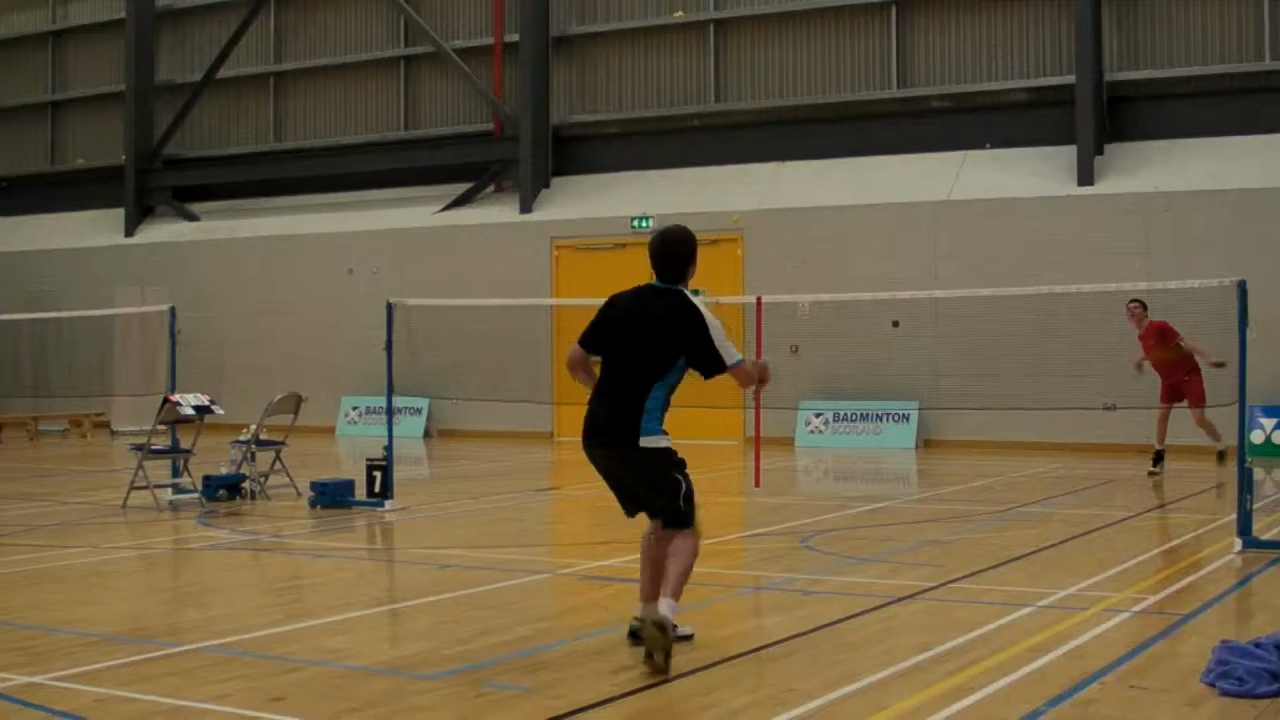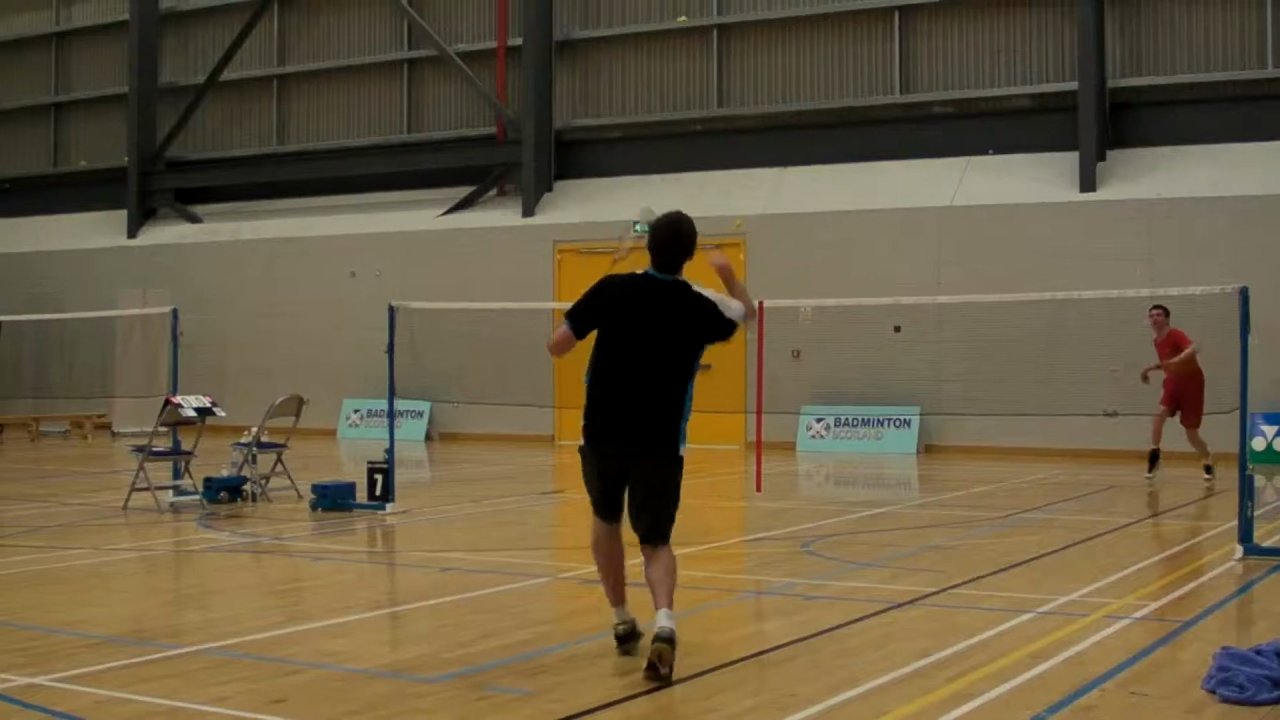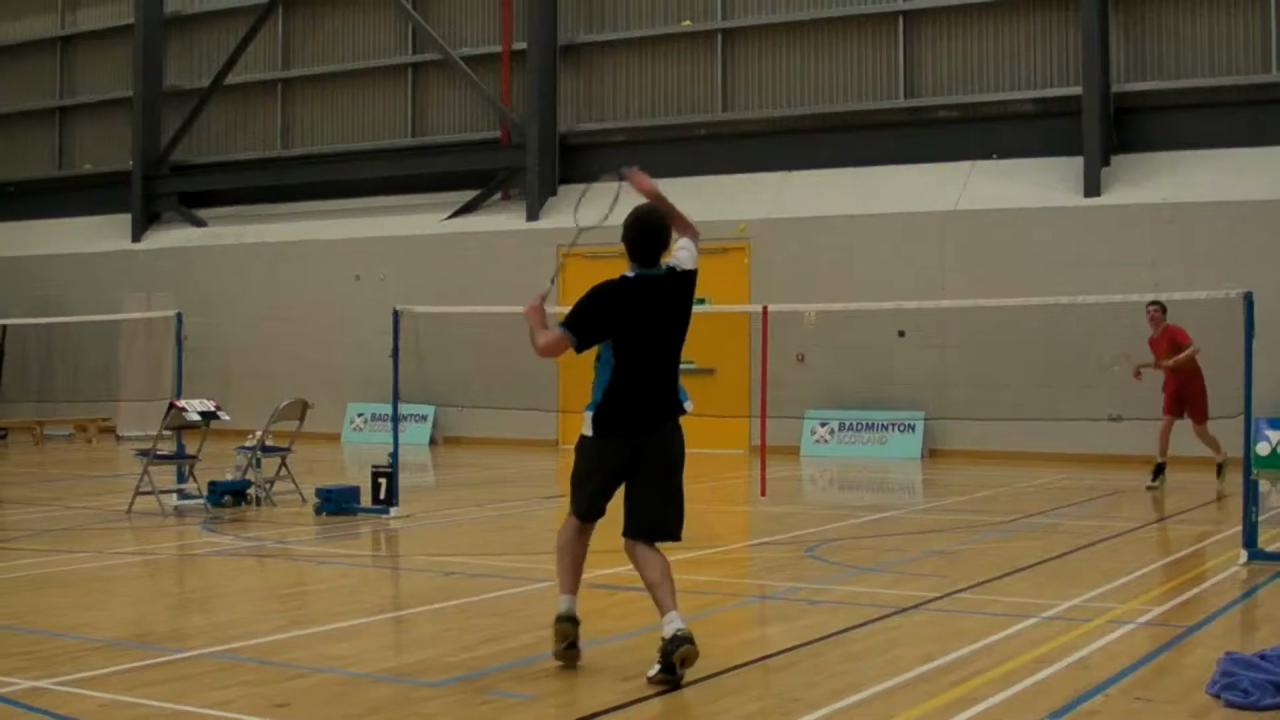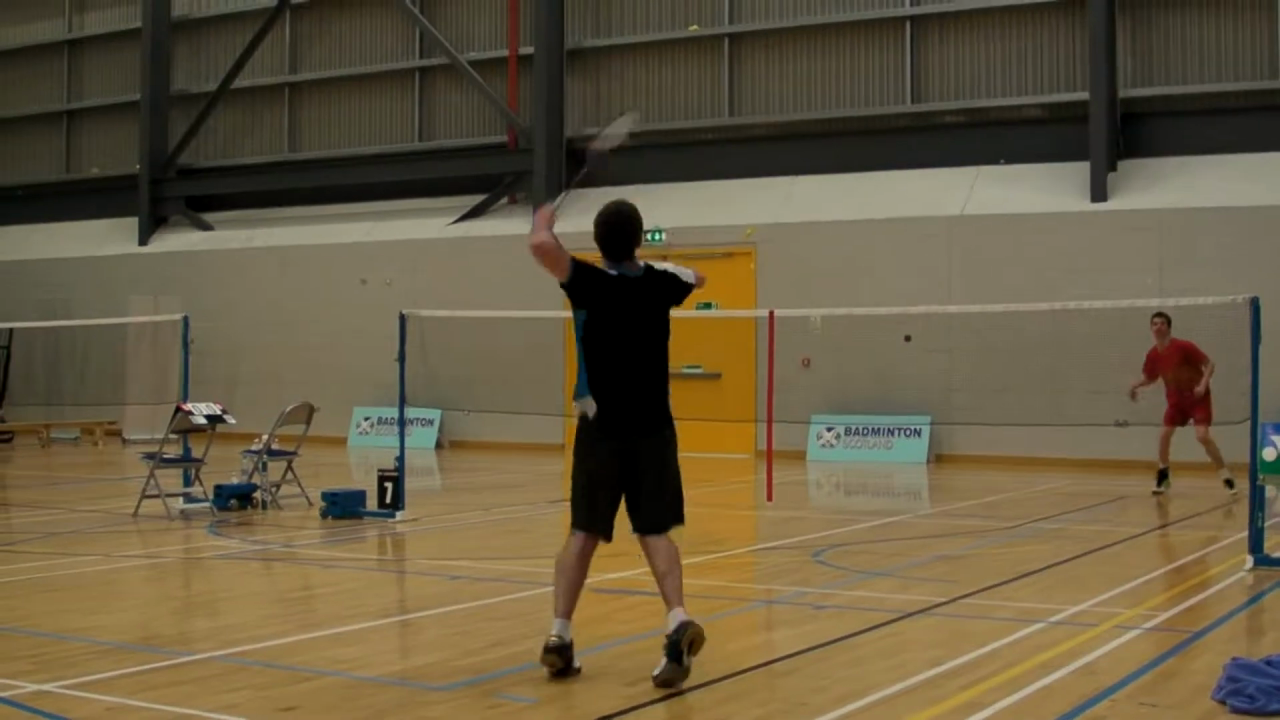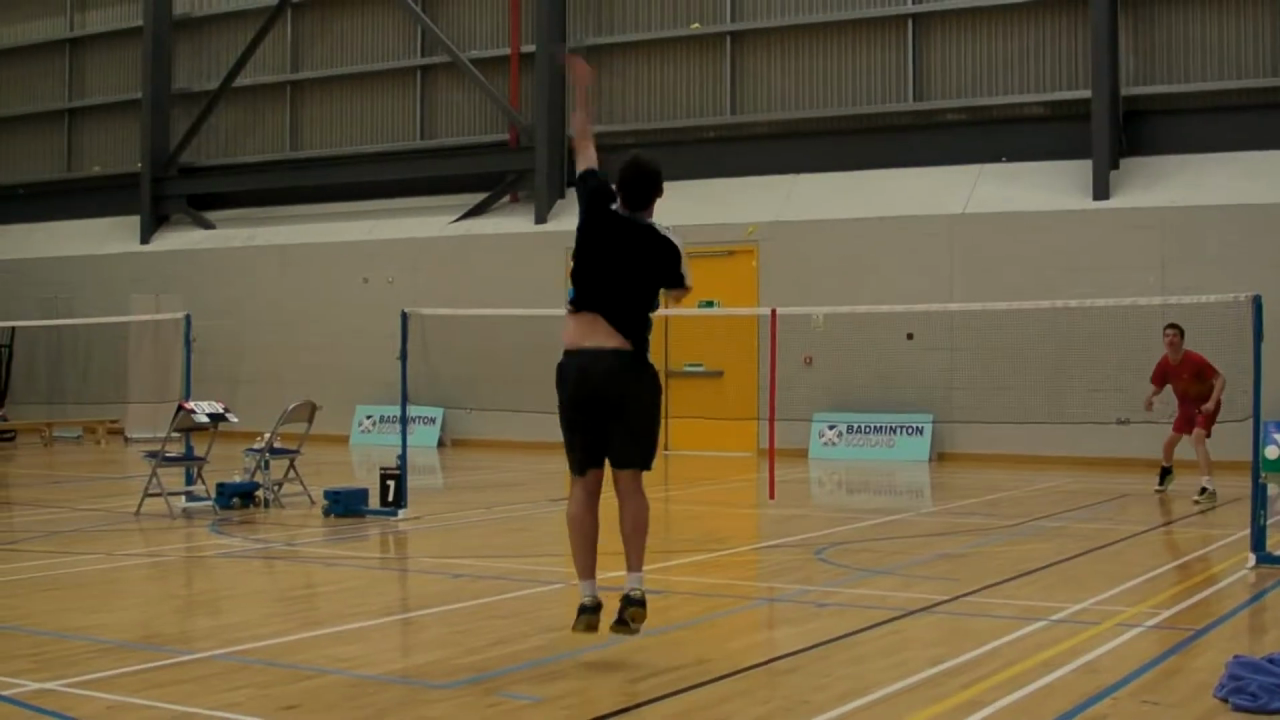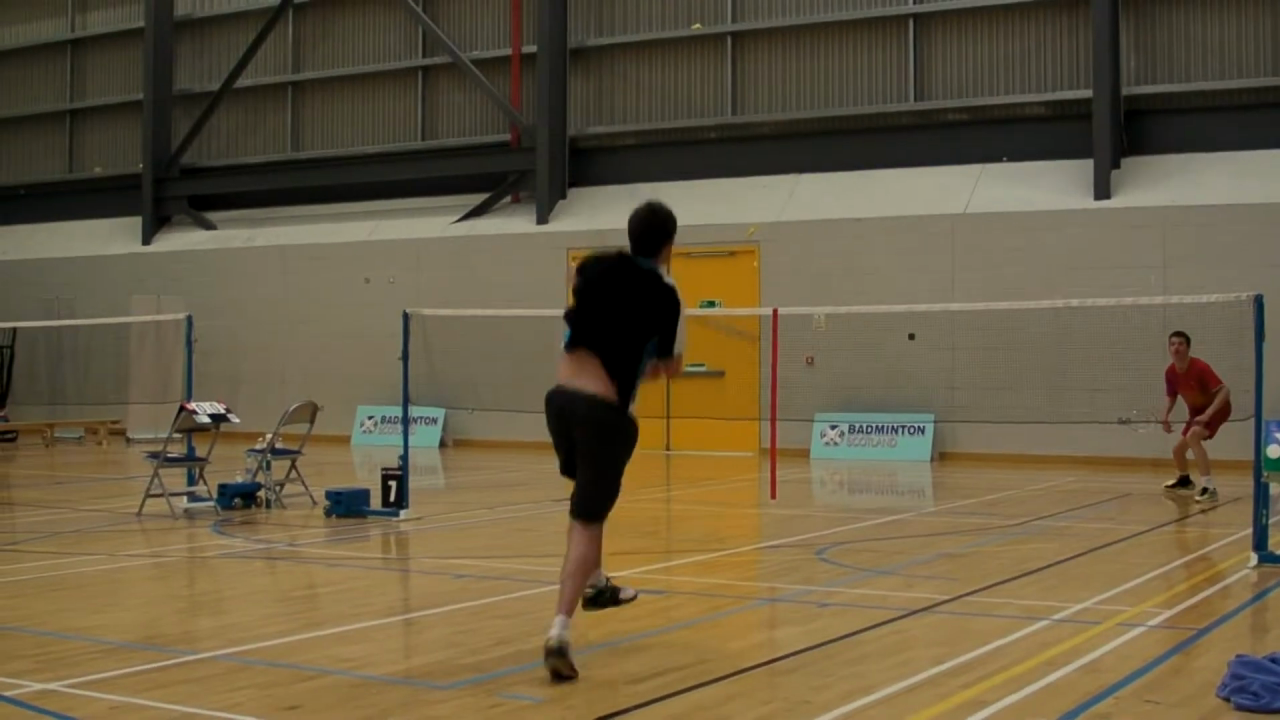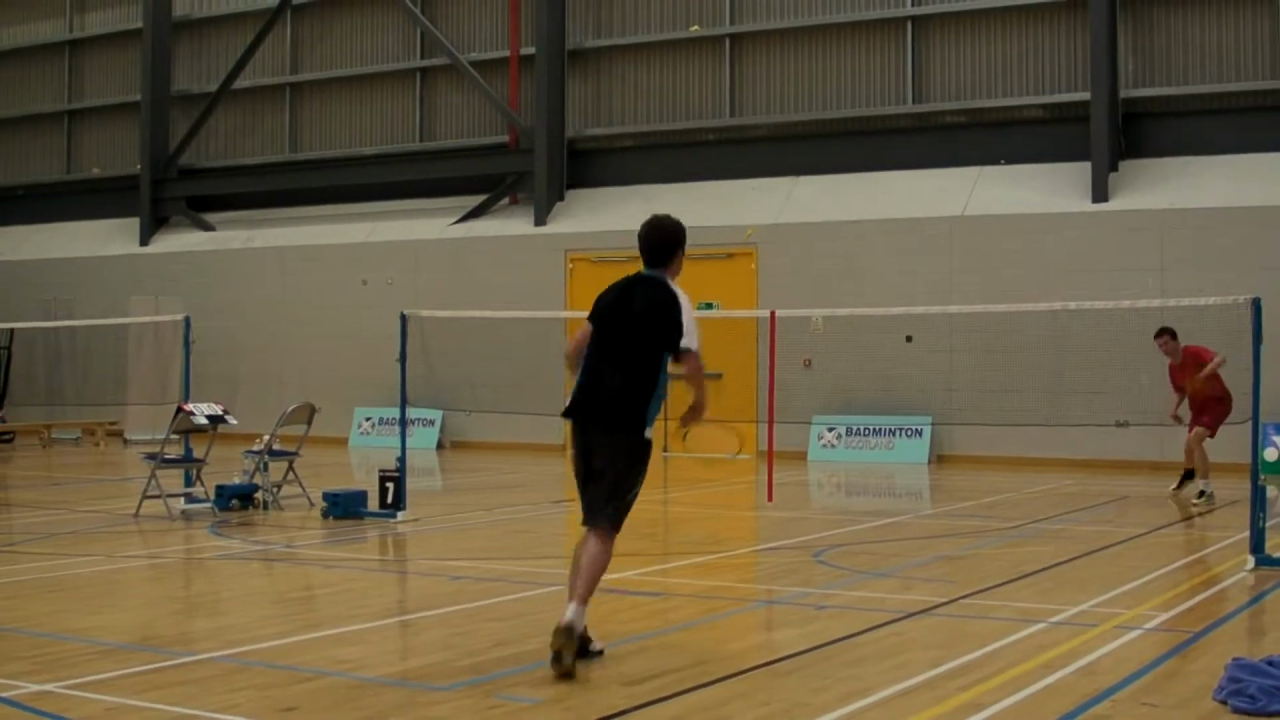
dt=0.2s
person 1, frame 1
left shoulder: (619, 303)
right shoulder: (692, 314)
left elbow: (575, 360)
right elbow: (742, 376)
right wrist: (761, 370)
left hip: (598, 436)
right hip: (639, 439)
left knee: (662, 520)
right knee: (683, 533)
left ankle: (650, 621)
right ankle: (661, 616)
person 1, frame 2
left shoulder: (612, 290)
right shoulder: (700, 307)
left elbow: (558, 345)
right elbow: (745, 311)
left wrist: (576, 334)
right wrist: (728, 276)
left hip: (600, 436)
right hip: (660, 444)
left knee: (605, 522)
right knee: (656, 543)
left ankle: (623, 624)
right ankle: (663, 628)
person 1, frame 3
left shoulder: (608, 296)
right shoulder: (679, 283)
left elbow: (549, 347)
right elbow: (689, 235)
left wrist: (535, 313)
right wrist: (655, 196)
left hip: (608, 431)
right hip: (661, 433)
left knee: (579, 521)
right knee: (641, 542)
left ankle: (567, 615)
right ankle: (674, 628)
person 1, frame 4
left shoulder: (592, 285)
right shoulder: (660, 283)
left elbow: (542, 246)
right elbow: (698, 278)
left wrist: (544, 218)
right wrist: (643, 243)
left hip: (601, 434)
right hip: (653, 432)
left knee: (582, 534)
right knee: (655, 536)
left ankle: (559, 639)
right ankle: (678, 623)
person 1, frame 5
left shoulder: (597, 216)
right shoulder: (664, 248)
left elbow: (583, 150)
right elbow: (679, 292)
left wrist: (582, 89)
left hip: (577, 367)
right hip: (629, 370)
left knee: (584, 483)
right knee: (628, 481)
left ankle: (587, 598)
right ankle: (634, 591)
person 1, frame 6
left shoulder: (601, 267)
right shoulder: (666, 299)
left elbow: (576, 298)
right elbow: (668, 366)
right wrist: (649, 368)
left hip: (562, 401)
right hip: (606, 414)
left knee: (585, 508)
right knee: (585, 525)
left ankle: (596, 585)
right ankle: (559, 635)
person 1, frame 7
left shoulder: (613, 293)
right shoulder: (673, 300)
left elbow: (574, 353)
right elbow: (691, 364)
right wrist: (699, 401)
left hip: (585, 419)
right hip: (626, 429)
left knee: (595, 525)
right knee: (601, 531)
left ankle: (576, 624)
right ankle: (571, 621)
person 2, frame 1
left shoulder: (1159, 326)
right shoulder: (1141, 336)
left elbow: (1182, 340)
left wrist: (1206, 357)
right wrist: (1140, 360)
left hip: (1187, 372)
right hip: (1168, 377)
left knee: (1199, 418)
right knee: (1162, 415)
left ankle: (1221, 447)
right ankle: (1159, 456)
person 2, frame 2
left shoulder: (1176, 335)
right shoulder: (1157, 342)
left elbow: (1193, 349)
left wrist: (1176, 360)
right wrist: (1150, 368)
left hip: (1192, 387)
right hip: (1173, 386)
left knee: (1191, 434)
right knee: (1159, 417)
left ankle: (1208, 463)
right ankle: (1154, 455)
person 2, frame 3
left shoulder: (1174, 331)
right shoulder: (1152, 341)
left elbow: (1195, 348)
left wrist: (1173, 361)
right wrist: (1142, 365)
left hip: (1193, 384)
right hip: (1173, 386)
left knee: (1201, 432)
right knee: (1165, 428)
left ankle: (1220, 458)
right ankle: (1159, 469)
person 2, frame 4
left shoulder: (1183, 346)
right shoulder: (1152, 355)
left elbow: (1209, 363)
right elbow: (1149, 377)
left wrist: (1203, 385)
right wrist: (1136, 386)
left hip: (1197, 396)
right hip: (1176, 398)
left knee: (1202, 436)
right knee: (1164, 436)
left ankle: (1225, 475)
right ankle: (1163, 476)
person 2, frame 5
left shoulder: (1195, 360)
right shoulder: (1163, 364)
left elbow: (1220, 378)
right elbow: (1158, 385)
left wrist: (1213, 402)
right wrist: (1150, 397)
left hip: (1205, 405)
right hip: (1187, 406)
left knee: (1197, 437)
right knee: (1169, 443)
left ankle: (1208, 487)
right ankle: (1166, 473)
person 2, frame 6
left shoulder: (1200, 368)
right shoulder: (1170, 372)
left elbow: (1224, 391)
right elbow: (1172, 396)
left wrist: (1207, 414)
right wrist: (1166, 416)
left hip: (1216, 410)
right hip: (1197, 412)
left knee: (1192, 437)
right knee: (1178, 450)
left ankle: (1209, 487)
right ankle: (1184, 480)
person 2, frame 7
left shoulder: (1194, 353)
right shoulder: (1172, 367)
left elbow: (1220, 358)
right elbow: (1181, 391)
left wrist: (1207, 371)
right wrist: (1175, 409)
left hip: (1219, 402)
right hip: (1200, 406)
left knee: (1195, 438)
right knee: (1190, 447)
left ankle: (1206, 490)
right ankle: (1189, 473)
